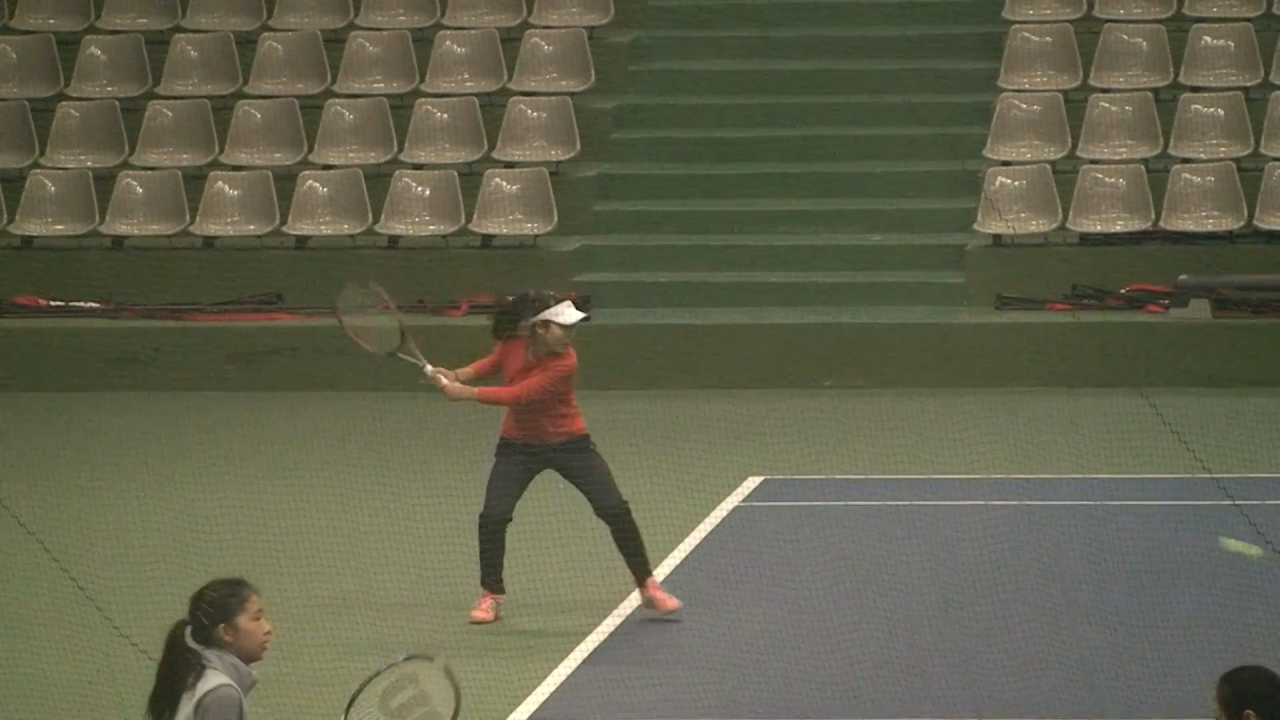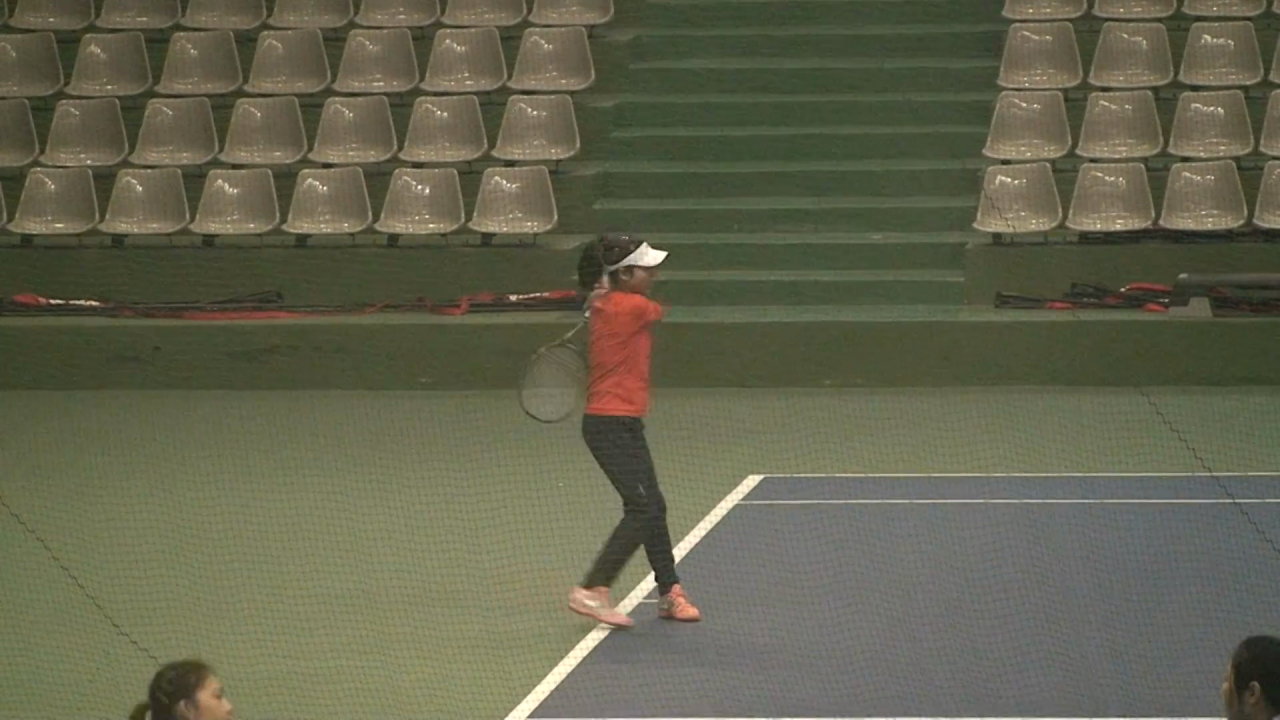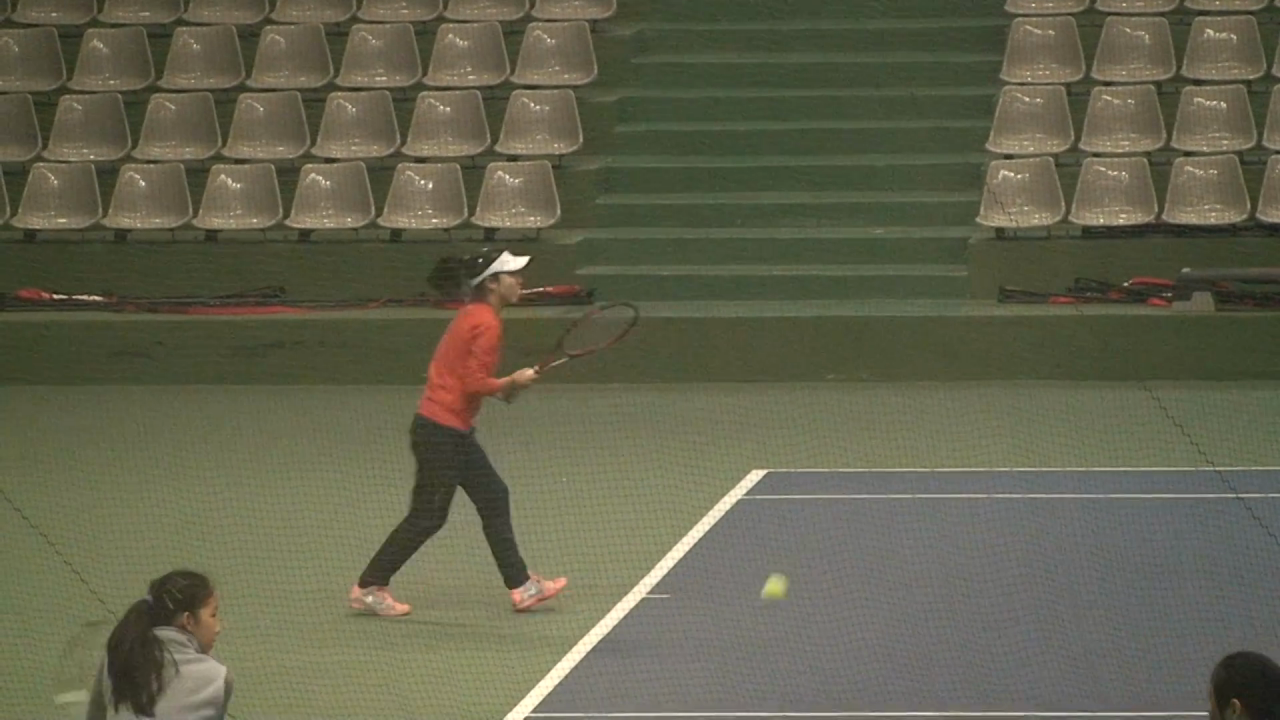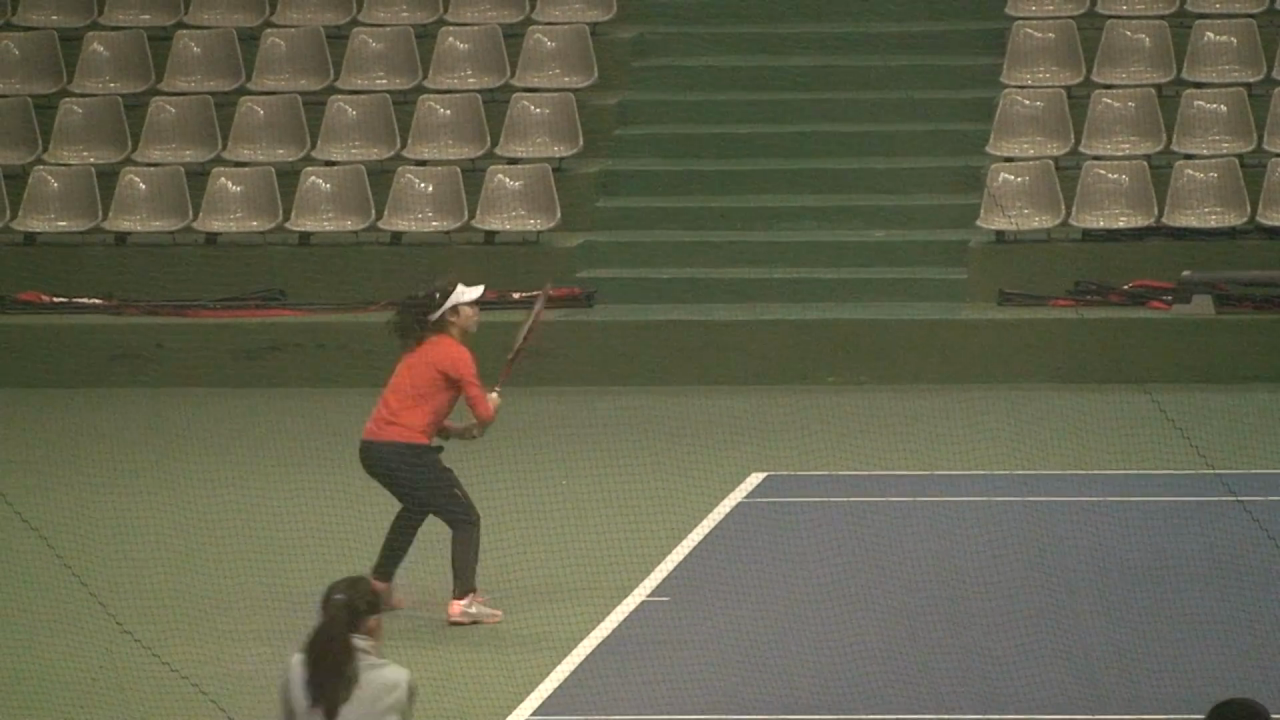
dt=0.7s
person 1, frame 1
left shoulder: (565, 363)
right shoulder: (511, 343)
left elbow: (517, 394)
right elbow: (495, 362)
left wrist: (465, 392)
right wrist: (461, 374)
left hip: (569, 443)
right hip: (519, 445)
left knee: (615, 510)
right knee: (493, 517)
left ankle: (648, 585)
right ankle: (491, 594)
person 1, frame 2
left shoulder: (605, 306)
right shoulder: (632, 308)
right elbow: (656, 310)
left hip: (608, 423)
right hip: (612, 426)
left knee: (653, 508)
right knee: (644, 512)
left ankle: (669, 591)
right ankle: (590, 592)
person 1, frame 3
left shoulder: (473, 315)
right shoulder: (487, 324)
right elbow: (476, 384)
left wrist: (501, 385)
right wrist: (513, 381)
left hip: (449, 427)
right hip: (441, 430)
left knee: (495, 497)
right knee: (427, 516)
left ankle: (521, 586)
right ankle: (368, 588)
person 1, frame 4
left shoulder: (422, 348)
right shoulder: (457, 355)
right elbow: (484, 415)
left wrist: (454, 432)
right wrist: (492, 403)
left hip: (373, 447)
right hip: (404, 451)
left knee: (417, 504)
right knee: (466, 521)
left ankle: (379, 585)
right ankle: (463, 601)
